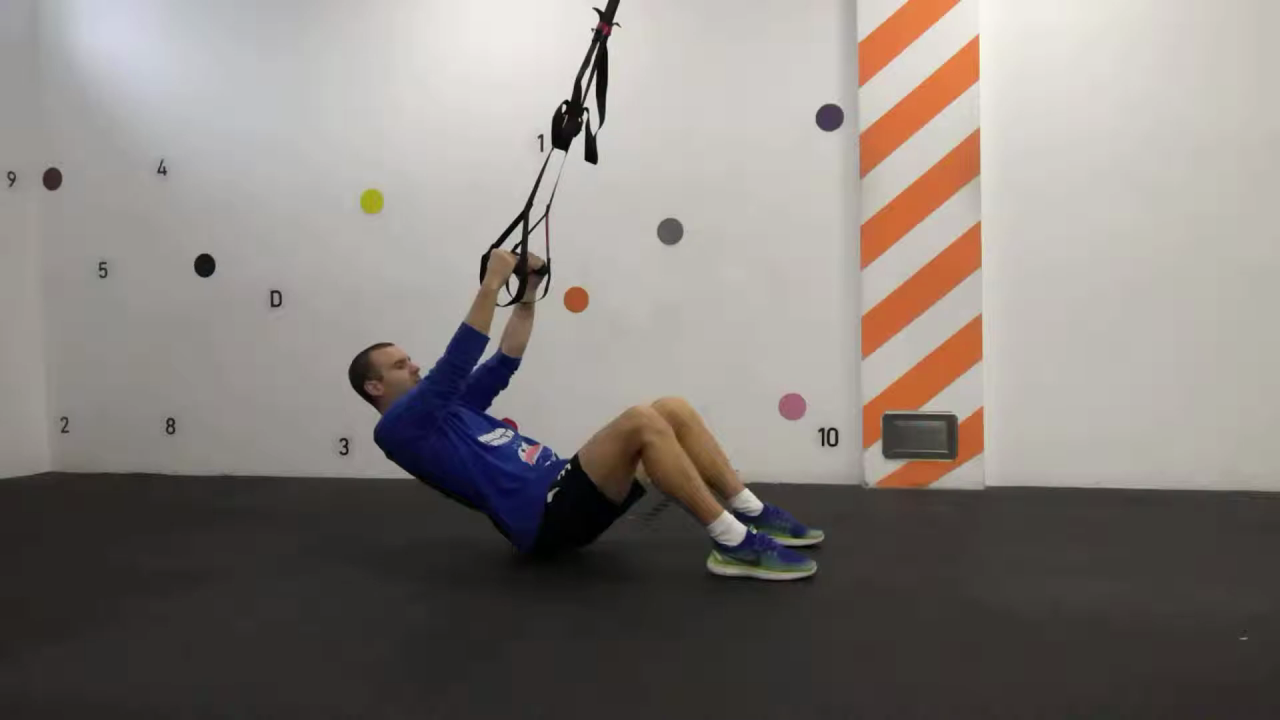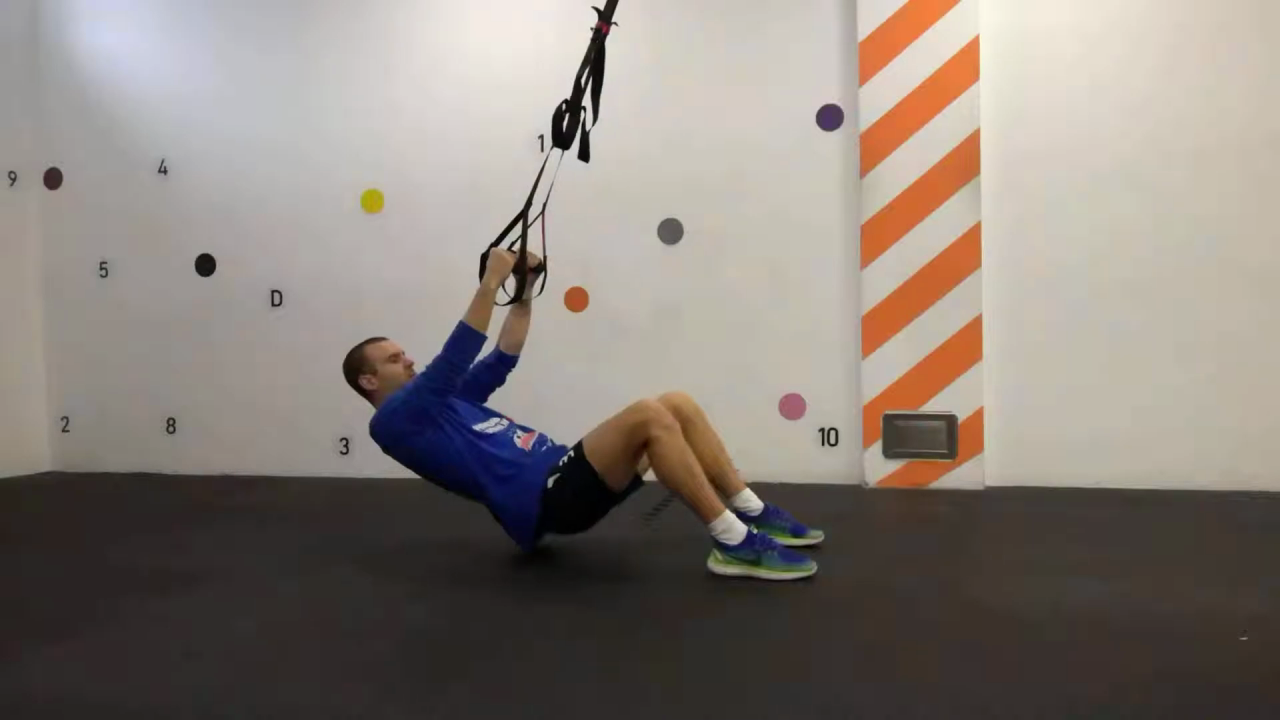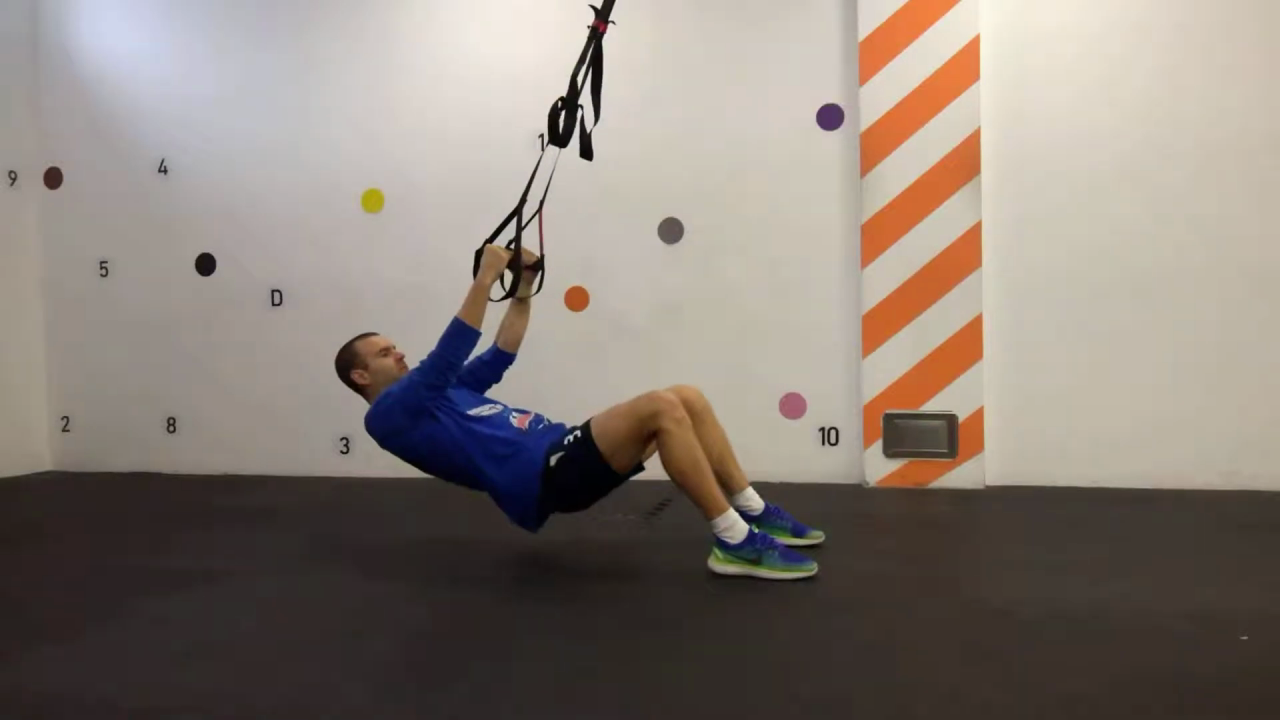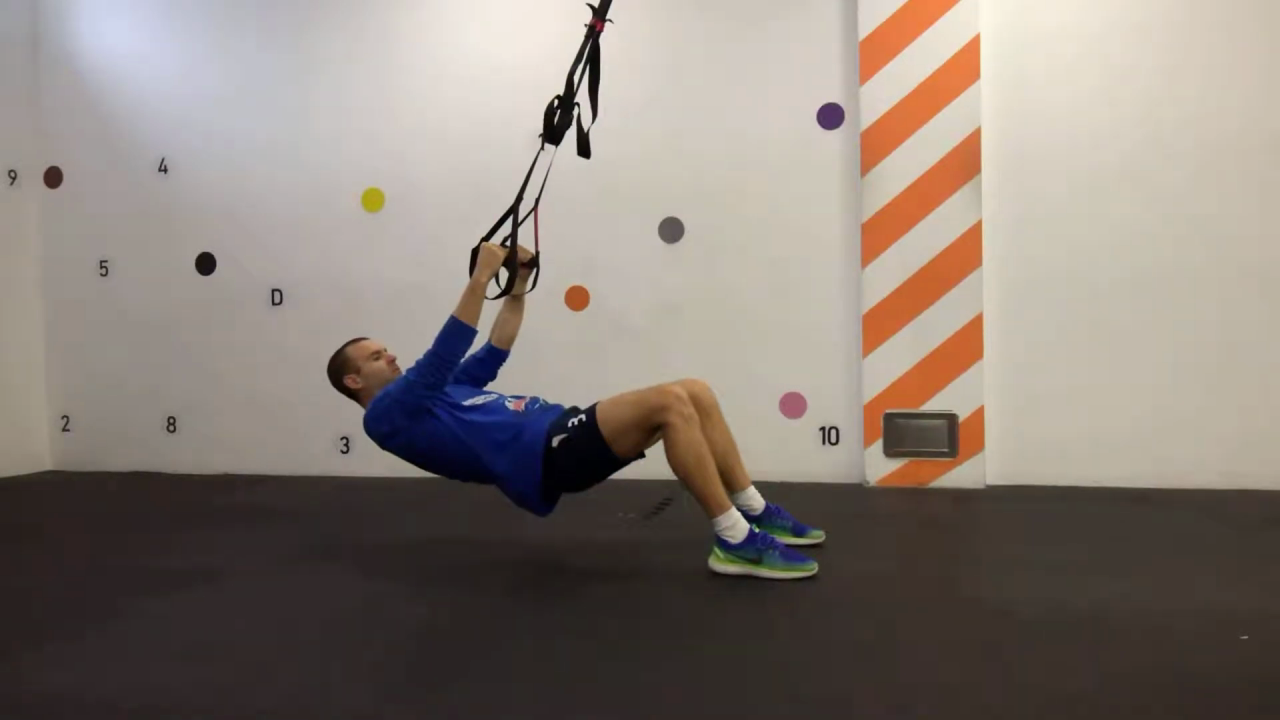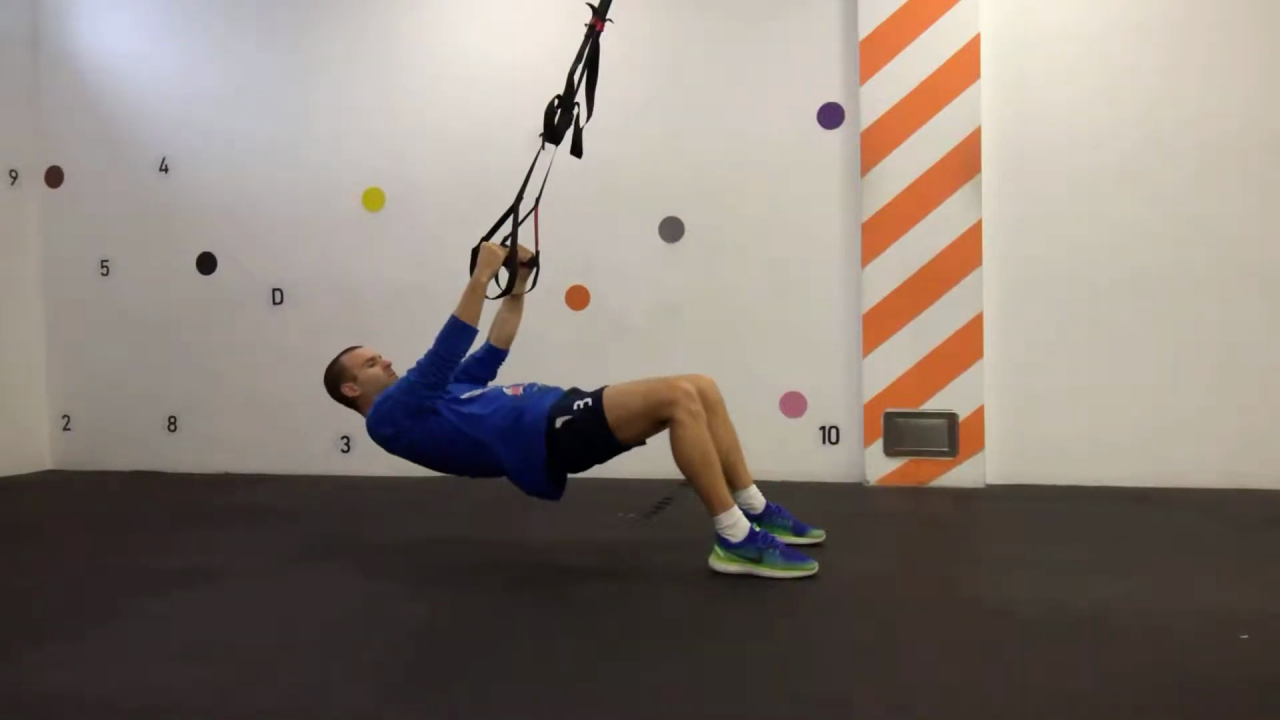
dt=0.2s
person 1, frame 1
left shoulder: (446, 409)
right shoulder: (400, 429)
left elbow: (502, 365)
right elbow: (453, 366)
left wrist: (527, 293)
right wrist: (490, 286)
left hip: (564, 491)
right hip: (548, 515)
left knee: (672, 411)
right knee: (643, 421)
left ankle: (756, 516)
right ankle: (734, 543)
person 1, frame 2
left shoulder: (440, 402)
right shoulder: (395, 423)
left elbow: (500, 361)
right elbow: (451, 363)
left wrist: (523, 292)
right wrist: (489, 285)
left hip: (560, 475)
right hip: (544, 497)
left knee: (676, 405)
right knee: (649, 415)
left ankle: (755, 515)
right ankle: (733, 542)
person 1, frame 3
left shoulder: (435, 396)
right shoulder: (389, 417)
left elbow: (499, 357)
right elbow: (444, 358)
left wrist: (523, 289)
right wrist: (483, 281)
left hip: (558, 454)
right hip: (543, 474)
left knee: (687, 399)
right knee: (663, 407)
left ankle: (755, 514)
right ankle: (734, 542)
person 1, frame 4
left shoulder: (429, 396)
right shoulder: (387, 417)
left elbow: (493, 355)
right elbow: (441, 356)
left wrist: (517, 286)
right wrist: (479, 279)
left hip: (558, 436)
right hip: (544, 454)
left knee: (694, 393)
right knee: (672, 401)
left ankle: (756, 513)
right ankle: (735, 541)
person 1, frame 5
left shoulder: (427, 399)
right shoulder: (389, 420)
left elbow: (490, 355)
right elbow: (441, 358)
left wrist: (516, 286)
right wrist: (480, 278)
left hip: (557, 416)
right hip: (546, 434)
left knee: (700, 390)
right knee: (680, 397)
left ankle: (757, 511)
right ankle: (736, 540)
